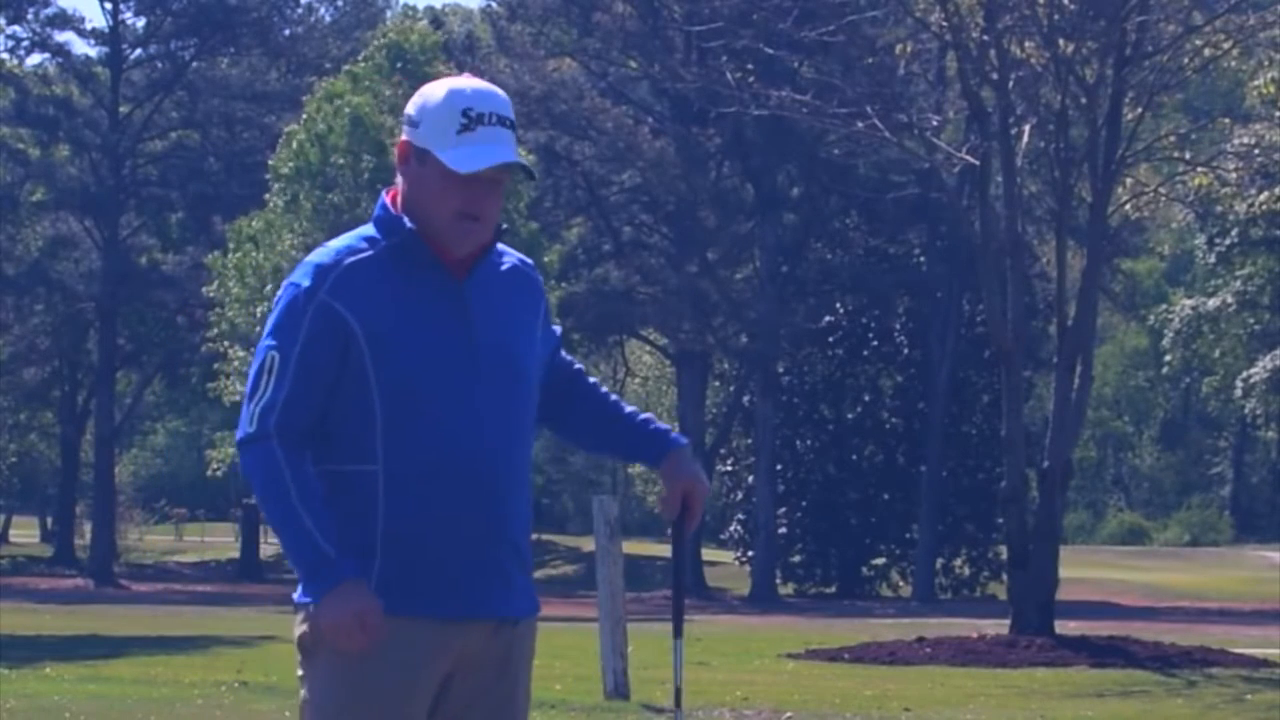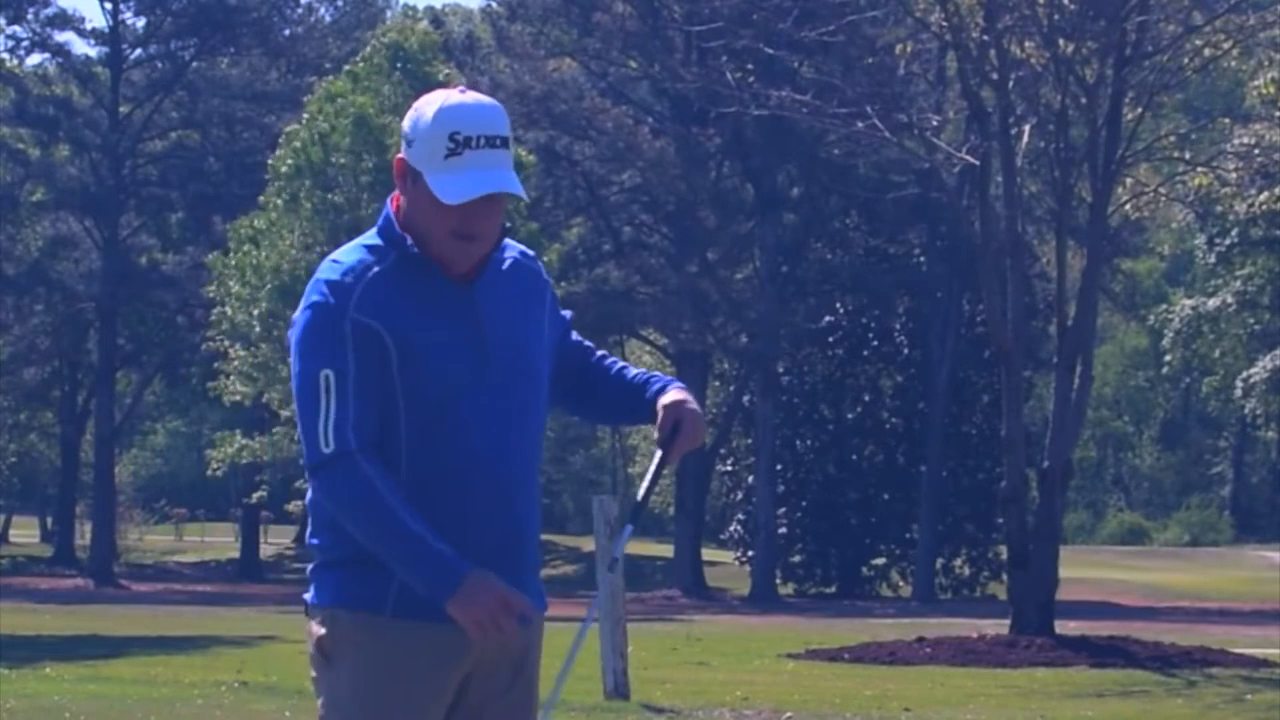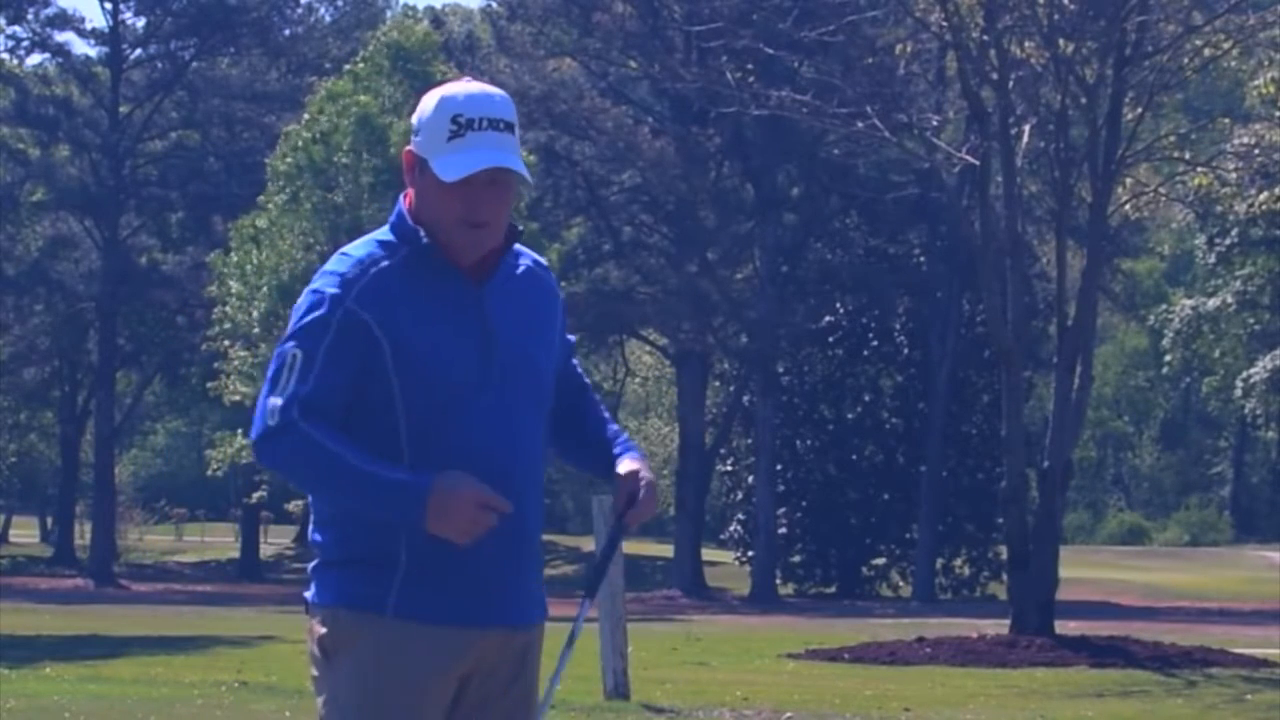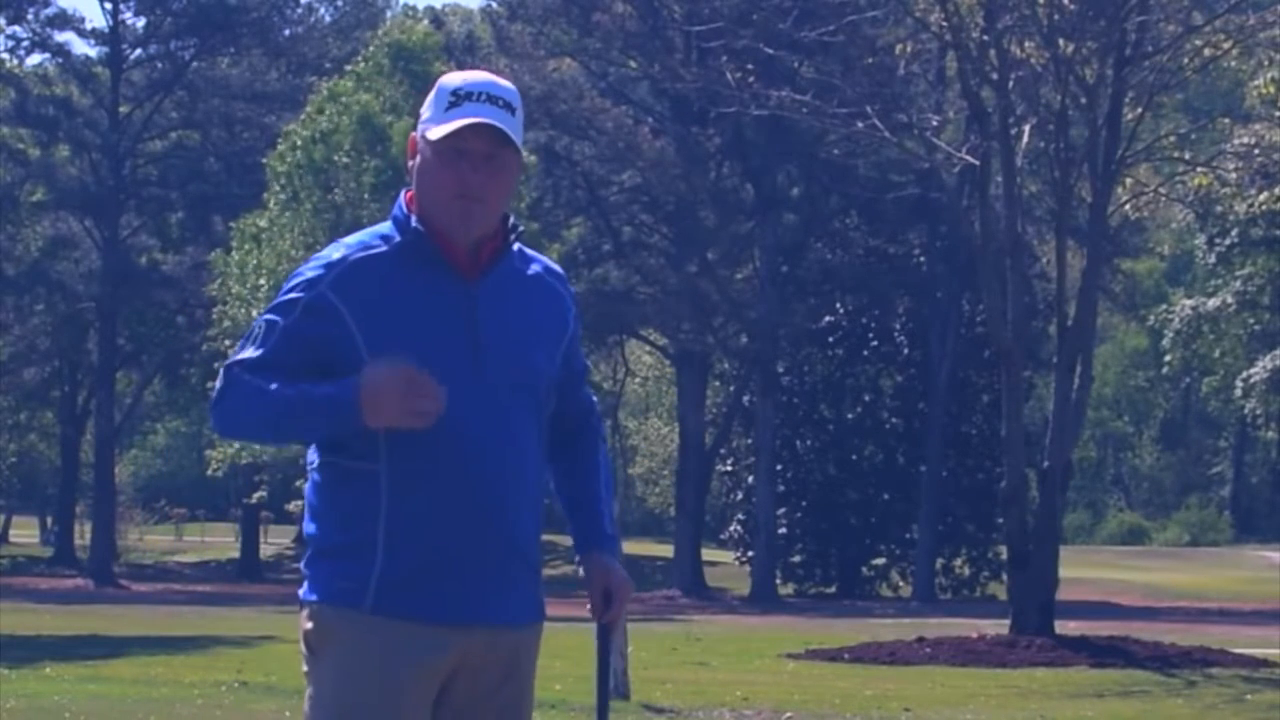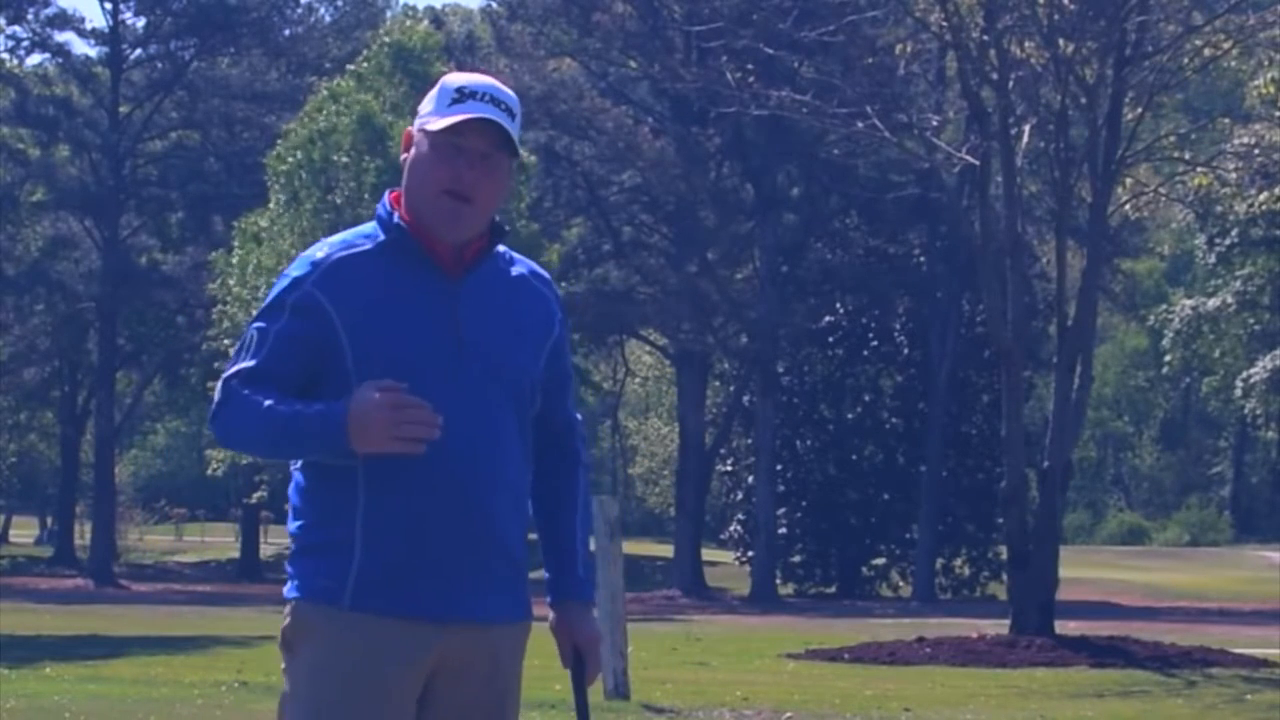
dt=0.4s
person 1, frame 1
left shoulder: (520, 284)
right shoulder: (334, 283)
left elbow: (562, 392)
right elbow: (268, 438)
left wrist: (662, 446)
right wrist: (329, 577)
left hip: (498, 614)
right hip: (372, 616)
person 1, frame 2
left shoulder: (524, 277)
right shoulder: (347, 296)
left elbow: (572, 366)
right elbow: (339, 465)
left wrist: (660, 390)
right wrist: (451, 581)
left hip: (506, 610)
right hip: (380, 614)
person 1, frame 3
left shoulder: (534, 283)
right shoulder: (355, 290)
left elbow: (566, 397)
right elbow: (282, 433)
left wrist: (619, 455)
right wrist: (415, 499)
left hip: (509, 614)
right hip: (382, 616)
person 1, frame 4
left shoulder: (546, 291)
right shoulder: (343, 279)
left elbow: (575, 427)
right elbow: (235, 397)
left wrist: (597, 542)
right wrist: (350, 403)
left hip: (505, 617)
right hip: (371, 612)
person 1, frame 5
left shoulder: (533, 296)
right shoulder: (328, 277)
left elbow: (558, 453)
right elbow: (233, 409)
left wrist: (572, 592)
right wrist: (341, 426)
left hip: (491, 615)
right hip: (352, 611)
